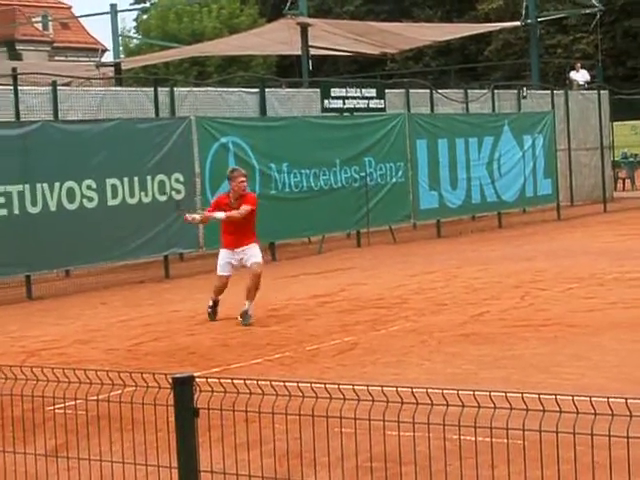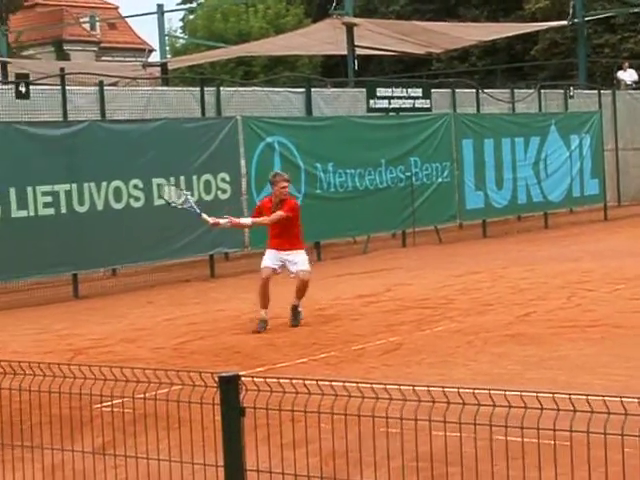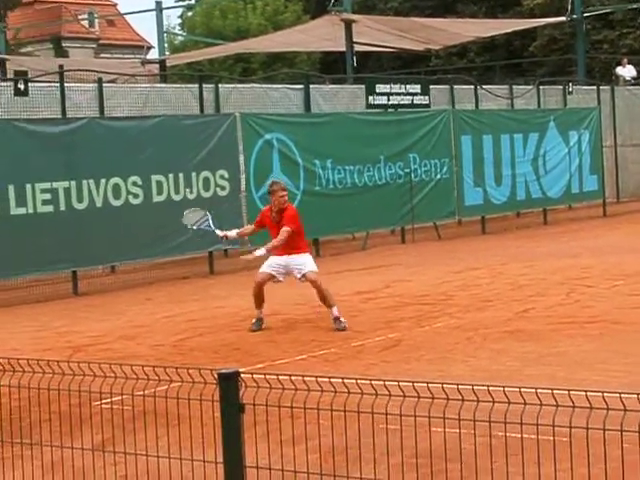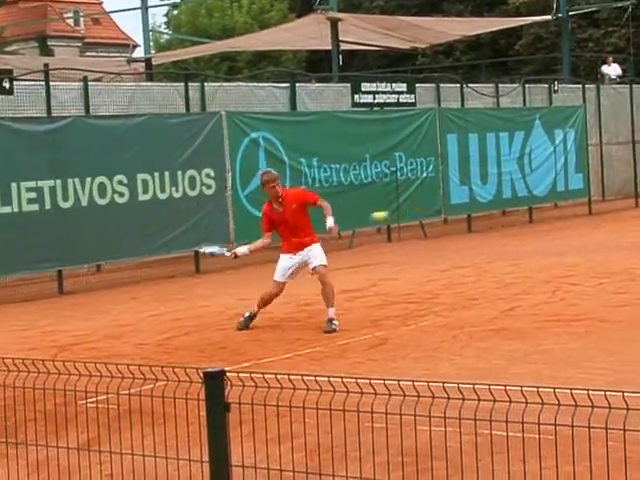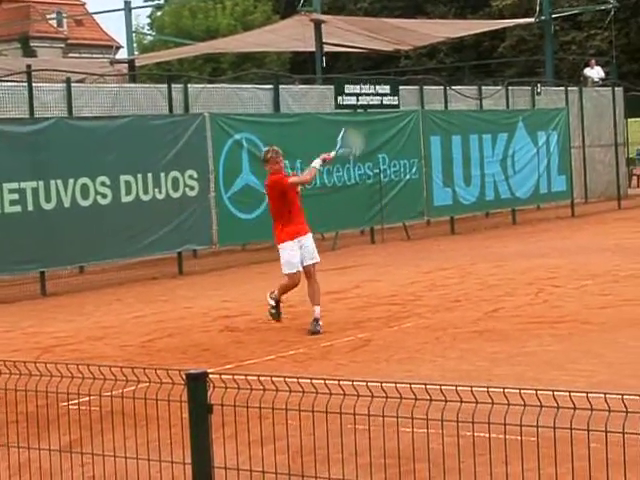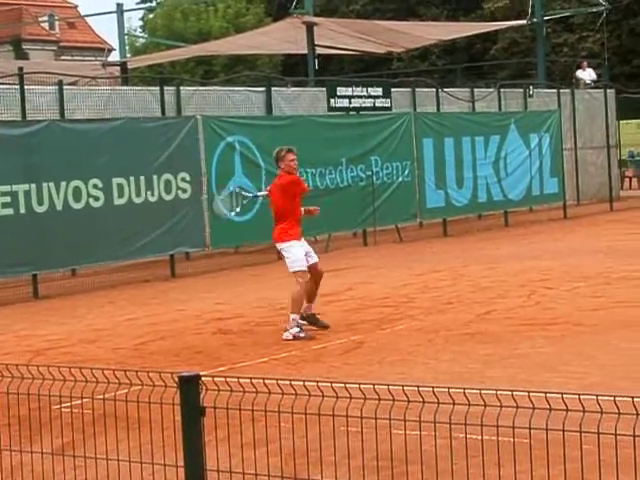
dt=0.2s
person 1, frame 1
left shoulder: (251, 198)
right shoulder: (220, 200)
left elbow: (240, 215)
right elbow: (206, 218)
left wrist: (217, 215)
right wrist: (193, 218)
left hip: (249, 245)
right hip: (228, 248)
left knee: (256, 271)
right knee: (221, 284)
left ankle: (246, 310)
right ankle: (214, 301)
person 1, frame 2
left shoulder: (292, 204)
right shoulder: (264, 203)
left elbow: (269, 220)
right elbow: (246, 222)
left wrist: (245, 221)
right wrist: (223, 222)
left hip: (294, 249)
right hip: (274, 250)
left knee: (304, 279)
right knee: (265, 277)
left ankle: (295, 305)
right ankle: (263, 318)
person 1, frame 3
left shoulder: (290, 212)
right shoulder: (265, 213)
left elbow: (281, 239)
right elbow: (253, 228)
left wrist: (259, 252)
right wrist: (233, 233)
left hip: (299, 254)
right hip: (278, 256)
left knee: (315, 281)
right knee: (259, 281)
left ankle: (337, 317)
right ankle: (259, 317)
person 1, frame 4
left shoulder: (297, 194)
right shoulder: (268, 210)
left elbow: (325, 205)
right elbow: (267, 240)
left wrist: (329, 221)
right wrist: (245, 250)
left hip: (310, 245)
right hip: (290, 251)
left knee: (323, 276)
right knee: (274, 291)
left ankle: (332, 318)
right ankle: (252, 313)
person 1, frame 5
left shoulder: (283, 178)
right shoulder: (273, 182)
right elbow: (306, 180)
right wrist: (318, 161)
left hip: (303, 234)
right hip: (286, 238)
left knee: (311, 274)
right knee: (293, 280)
left ankle: (316, 318)
right ankle: (274, 296)
person 1, frame 6
left shoulder: (275, 185)
right shoulder: (293, 180)
right elbow: (305, 188)
left wrist: (302, 211)
left hip: (294, 237)
right hip: (287, 239)
left knee: (317, 272)
right knee: (303, 279)
left ankle: (308, 313)
right ankle: (292, 327)
